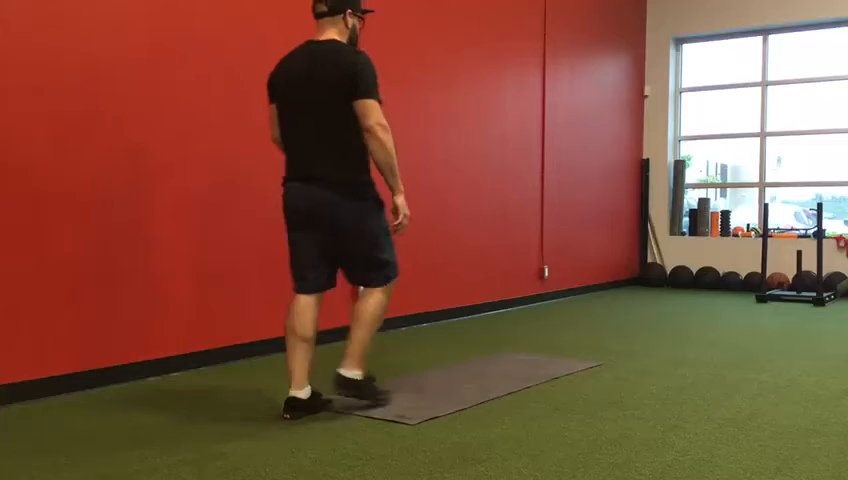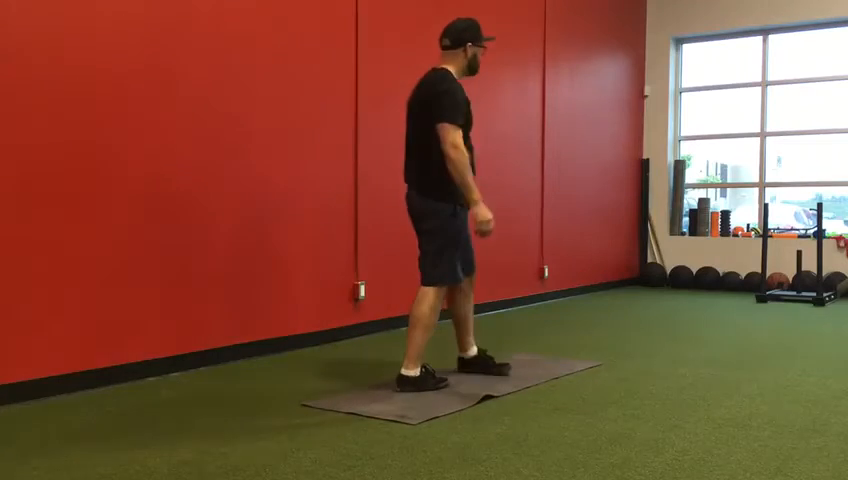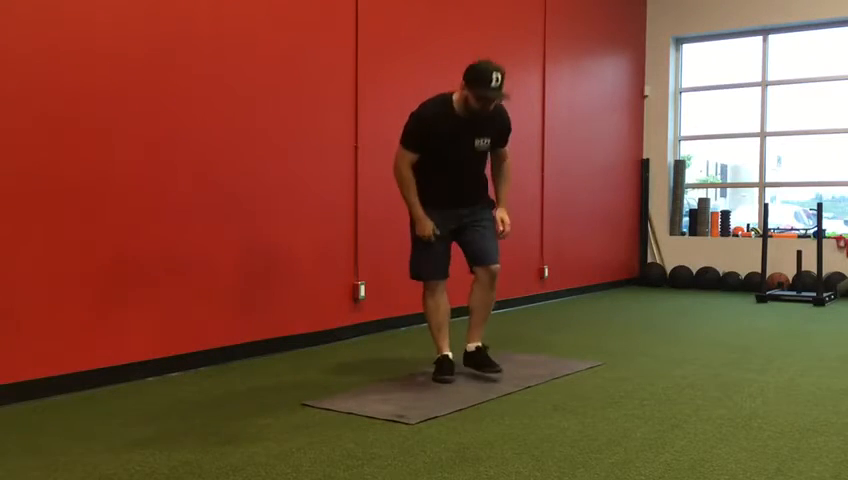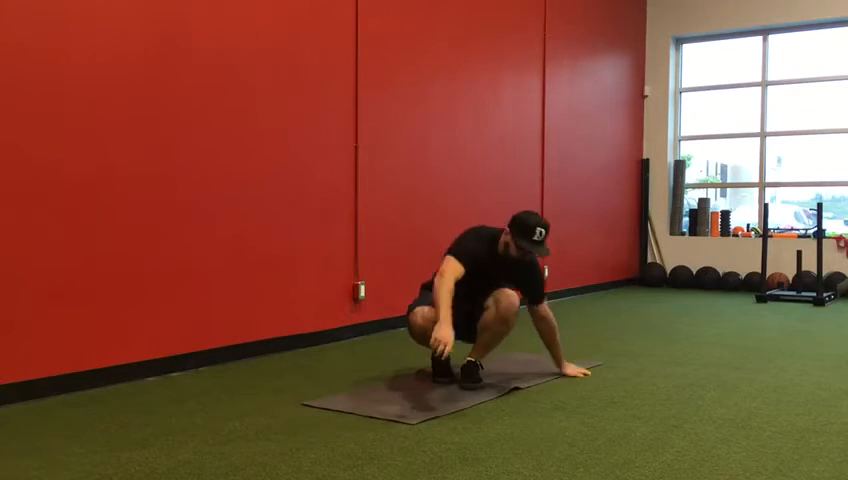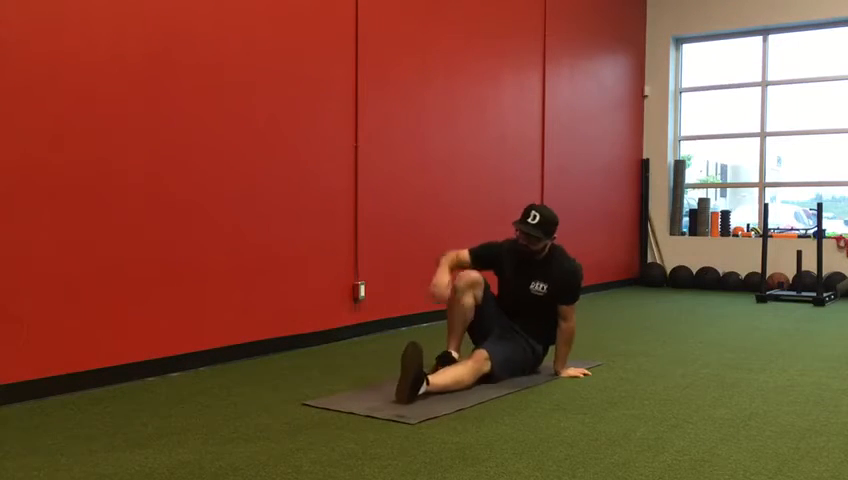
dt=1s
person 1, frame 1
left shoulder: (284, 68)
right shoulder: (354, 62)
left elbow: (278, 134)
right elbow: (375, 128)
right wrist: (398, 190)
left hip: (299, 191)
right hip: (348, 193)
left knee: (307, 290)
right knee: (380, 278)
left ankle: (300, 393)
right ankle: (352, 371)
person 1, frame 2
left shoulder: (431, 84)
right shoulder: (449, 89)
right elbow: (453, 149)
left wrist: (468, 197)
right wrist: (477, 202)
left hip: (429, 195)
right hip: (440, 200)
left knee: (463, 277)
right knee: (437, 282)
left ankle: (469, 355)
right ankle: (411, 371)
person 1, frame 3
left shoulder: (498, 118)
right shoulder: (428, 115)
left elbow: (500, 160)
right elbow: (402, 166)
left wrist: (501, 205)
right wrist: (419, 216)
left hip: (476, 205)
right hip: (433, 210)
left knee: (489, 270)
right knee: (434, 282)
left ankle: (474, 347)
right ankle: (444, 356)
person 1, frame 4
left shoulder: (528, 267)
right shoulder: (477, 241)
left elbow: (541, 315)
right elbow: (445, 277)
left wrist: (561, 363)
right wrist: (444, 324)
left hip: (480, 307)
right hip: (448, 301)
left knee: (508, 301)
right knee: (421, 320)
left ankle: (472, 362)
right ankle: (440, 356)
person 1, frame 5
left shoulder: (565, 269)
right shoulder: (505, 250)
left elbow: (566, 320)
right elbow: (453, 257)
left wrist: (561, 367)
right wrist: (442, 271)
left hip: (527, 342)
right hip: (497, 320)
left knee: (480, 360)
right knee: (468, 280)
left ankle: (421, 383)
right ankle: (450, 357)
